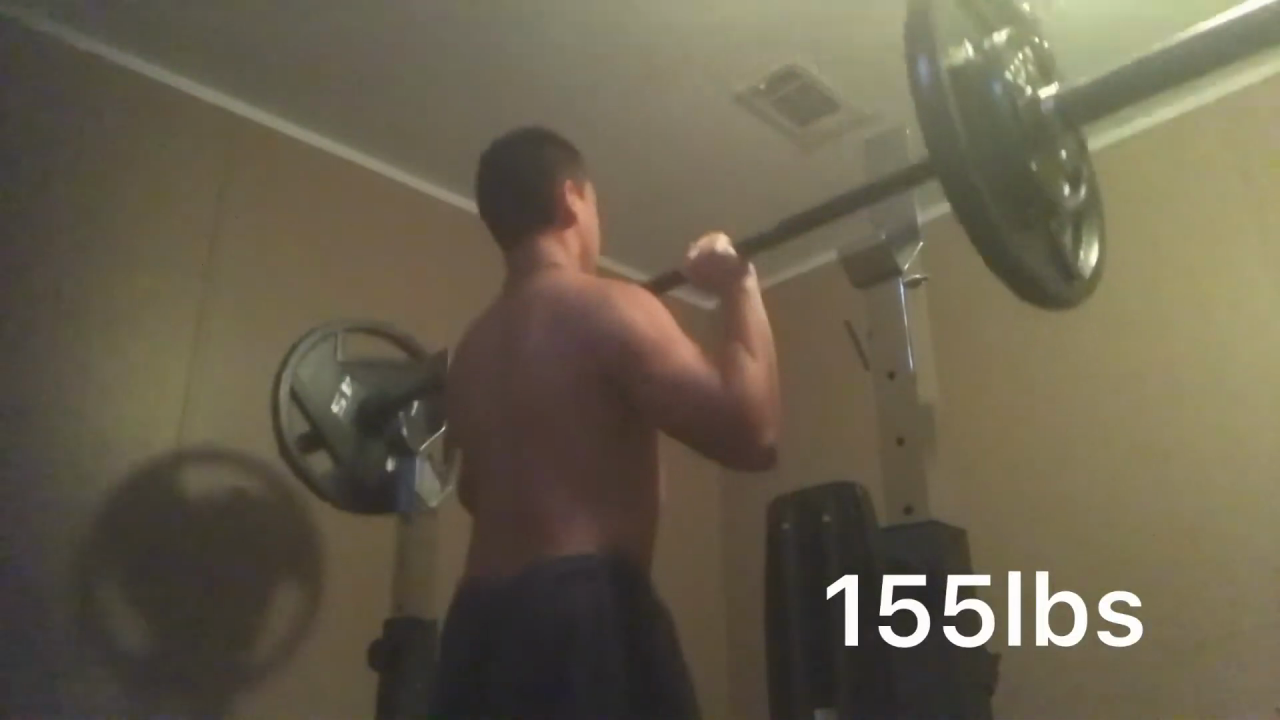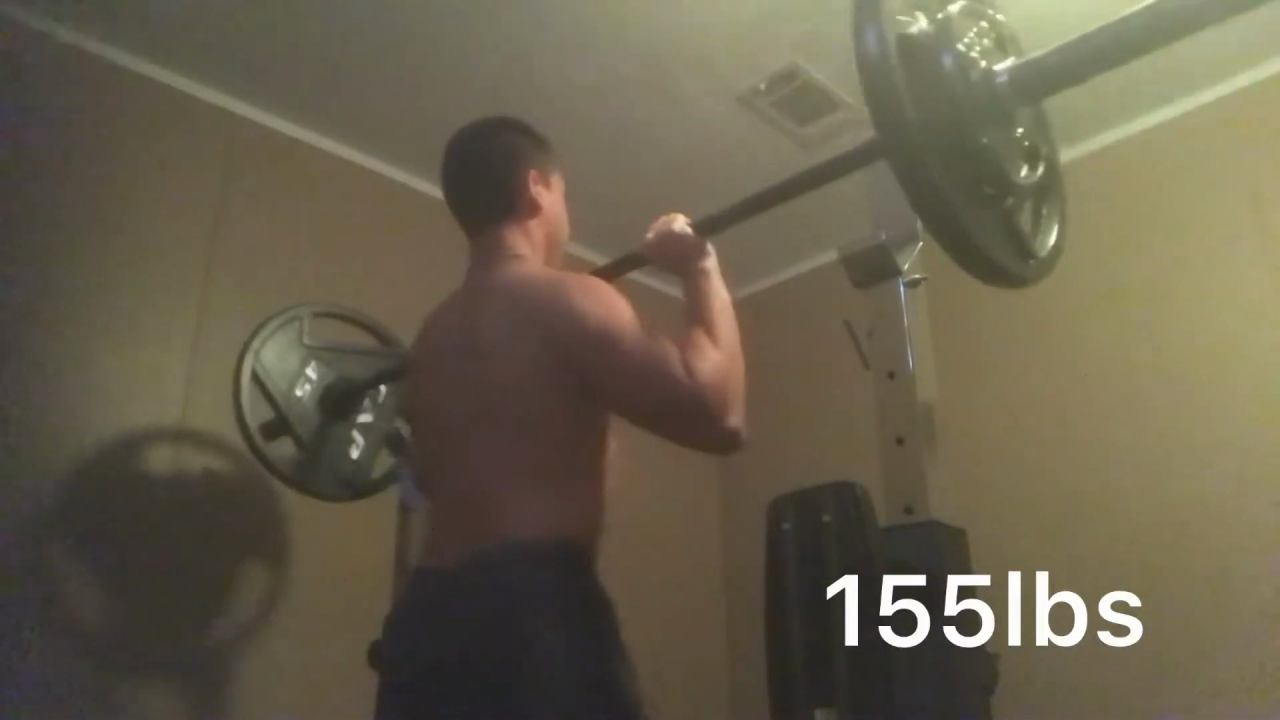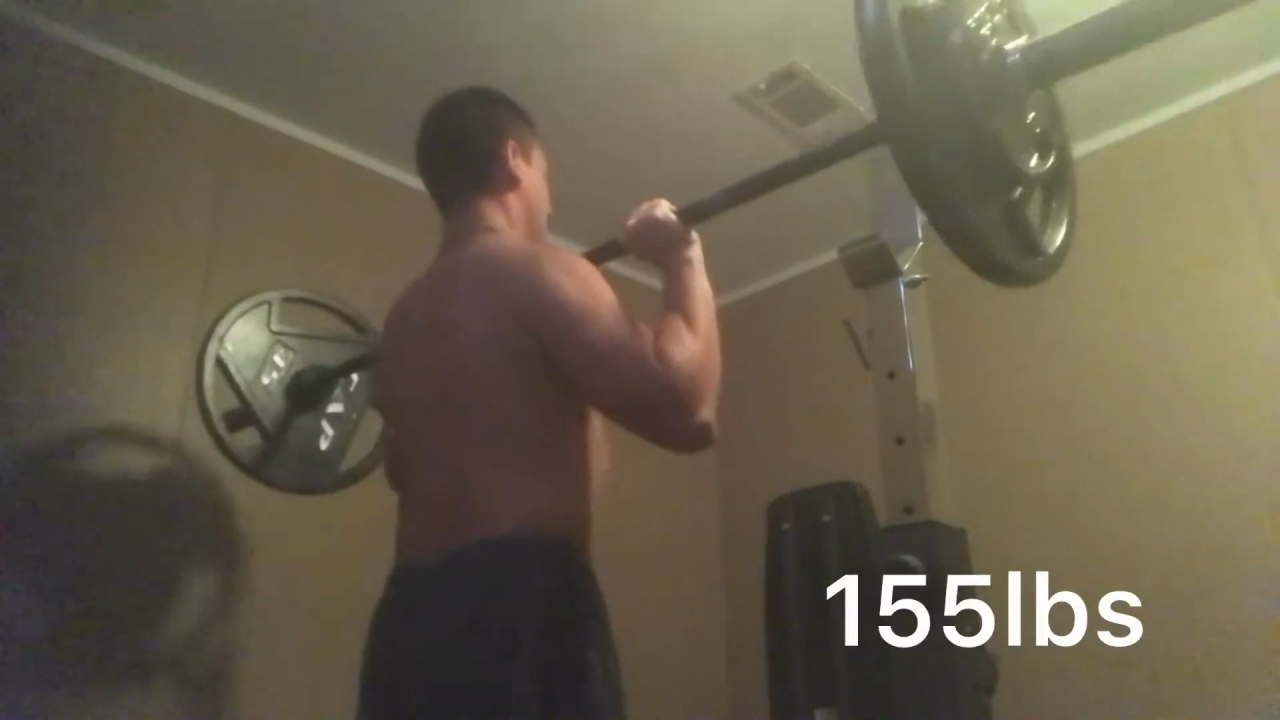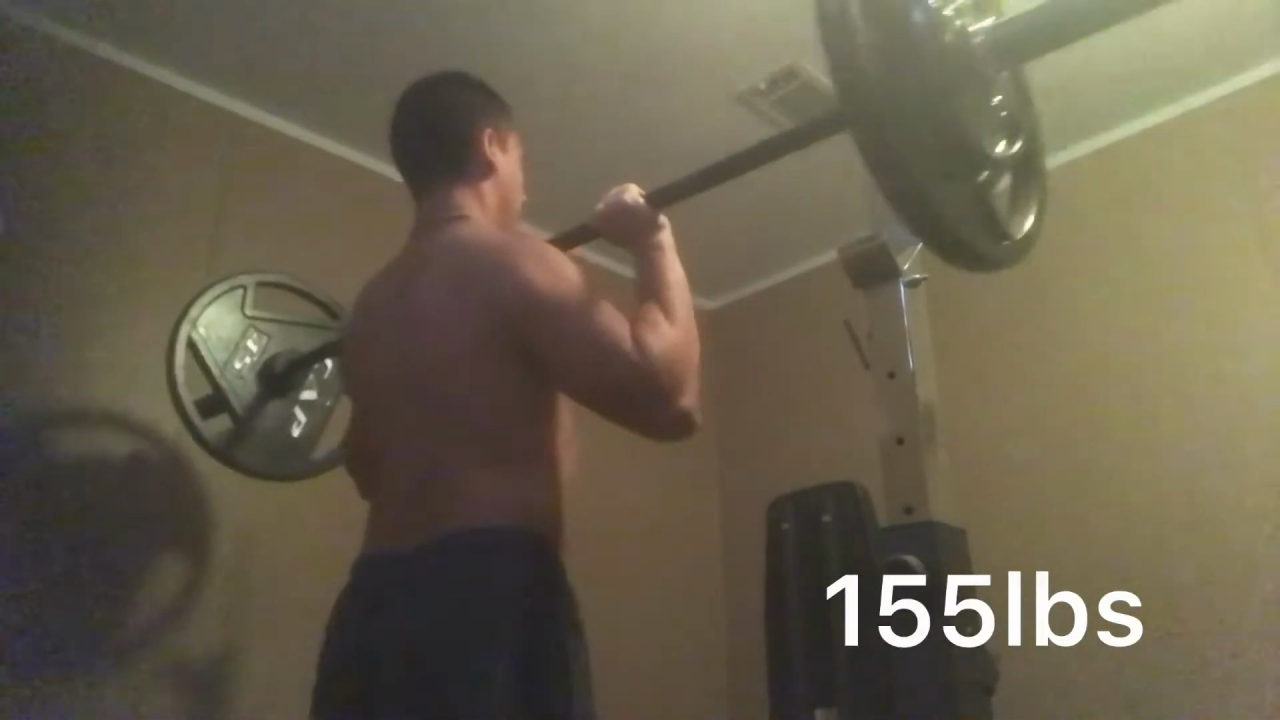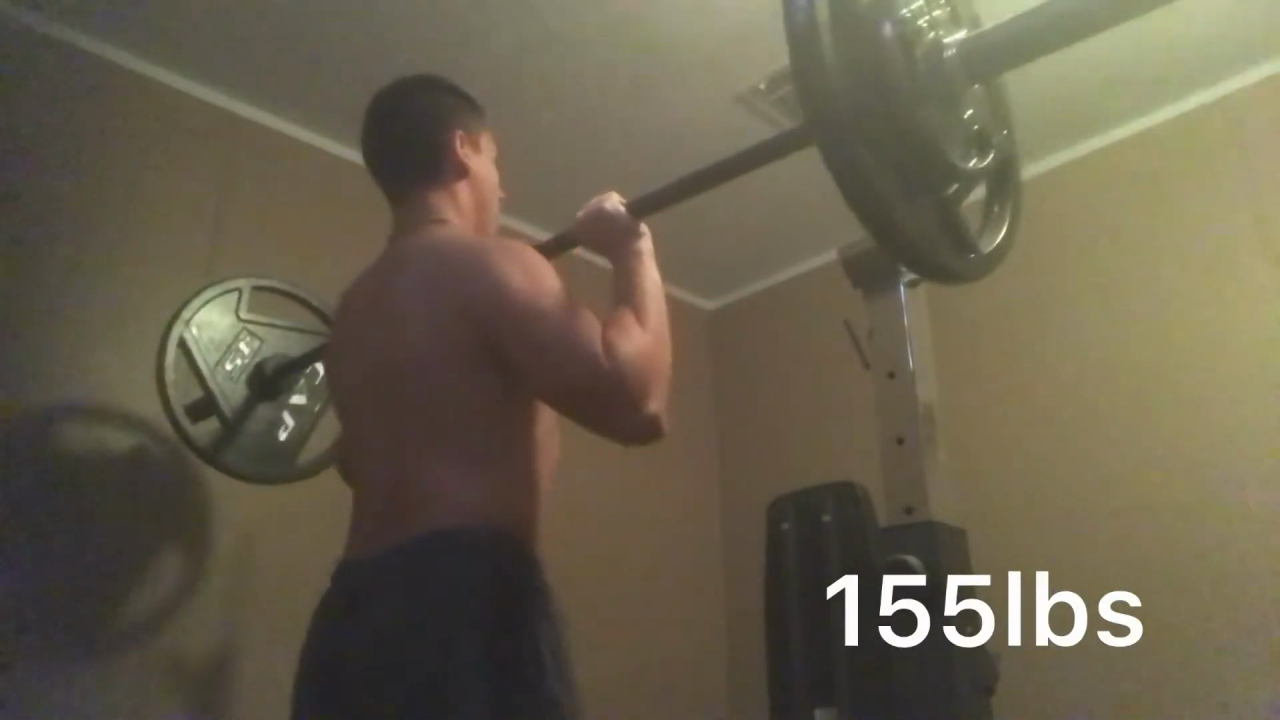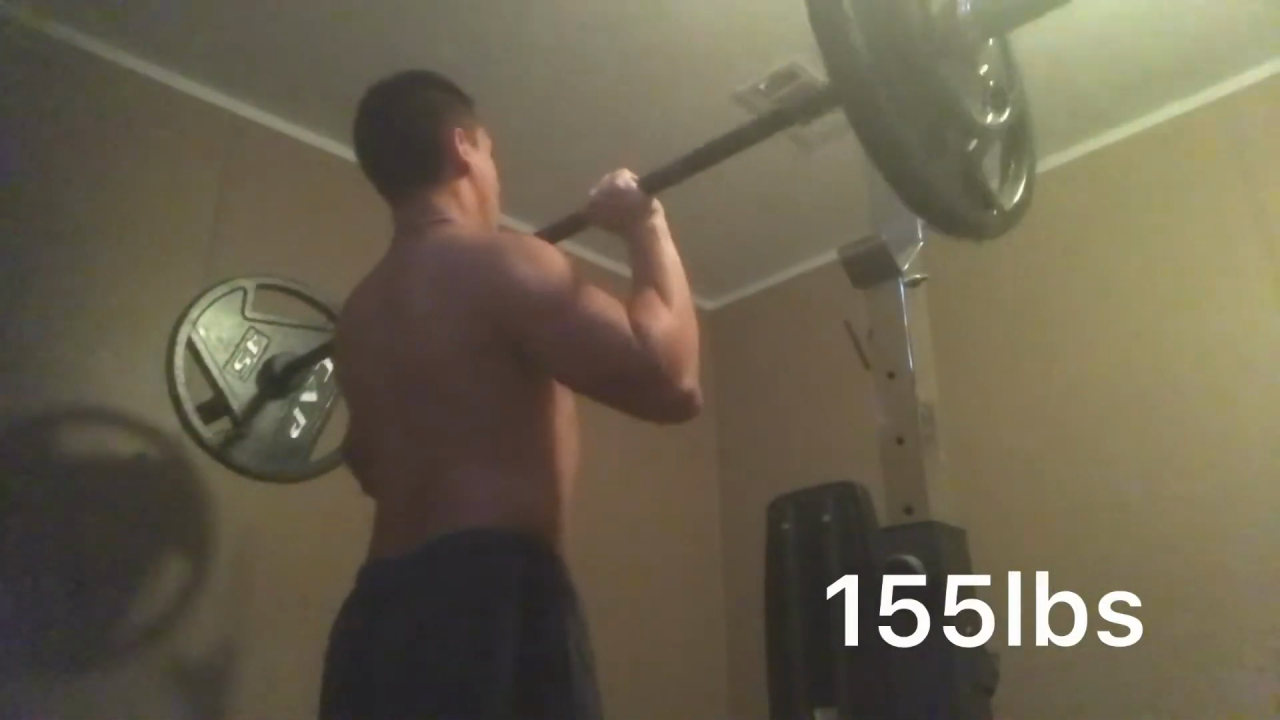
dt=0.4s
person 1, frame 1
left shoulder: (473, 347)
right shoulder: (604, 308)
right elbow: (749, 434)
right wrist: (739, 289)
left hip: (479, 624)
right hip: (581, 617)
person 1, frame 2
left shoulder: (435, 334)
right shoulder: (565, 300)
right elbow: (717, 415)
right wrist: (700, 270)
left hip: (430, 613)
right hip: (529, 608)
person 1, frame 3
left shoulder: (407, 314)
right shoulder: (536, 273)
right elbow: (685, 412)
right wrist: (682, 258)
left hip: (413, 610)
right hip: (513, 606)
person 1, frame 4
left shoulder: (374, 302)
right shoulder: (510, 262)
right elbow: (668, 399)
right wrist: (653, 242)
left hip: (376, 604)
right hip: (482, 600)
person 1, frame 5
left shoulder: (355, 306)
right shoulder: (487, 265)
right elbow: (635, 403)
right wrist: (632, 250)
left hip: (357, 607)
right hip: (460, 600)
person 1, frame 6
left shoulder: (360, 310)
right shoulder: (499, 262)
right elbow: (668, 382)
right wrist: (647, 228)
left hip: (381, 611)
right hip: (484, 603)
